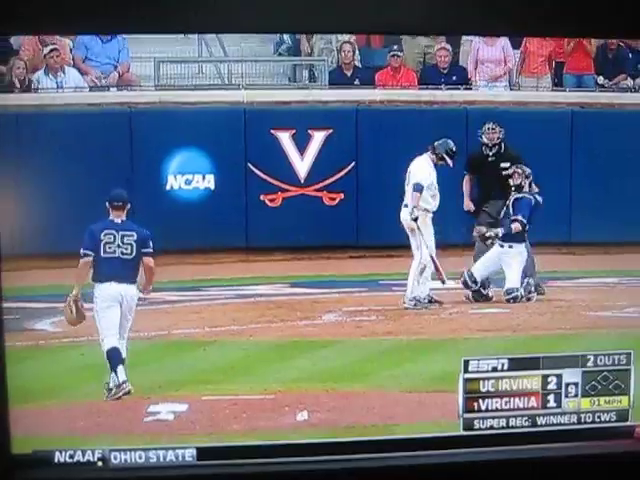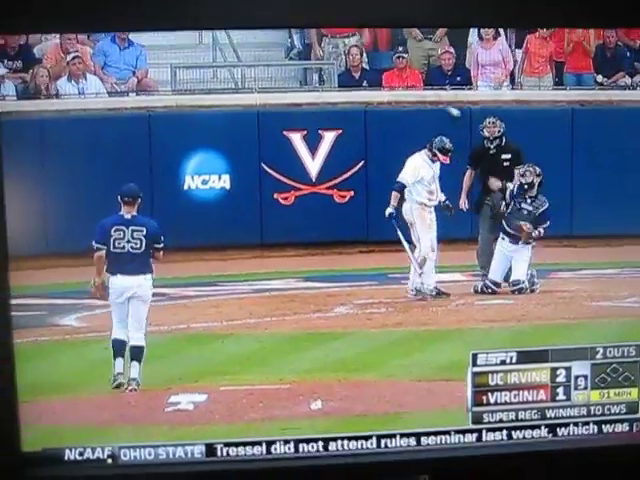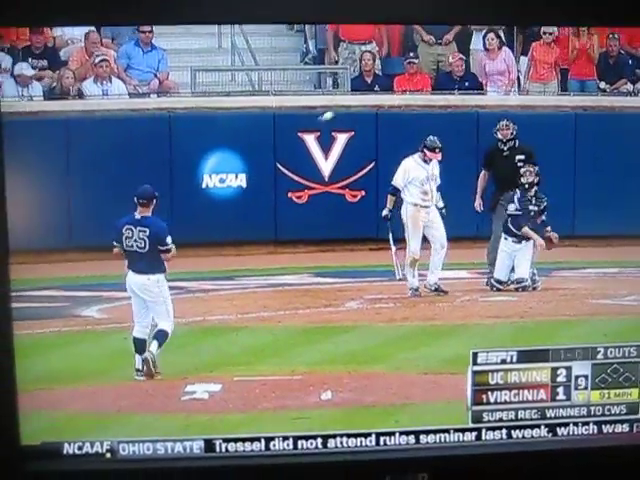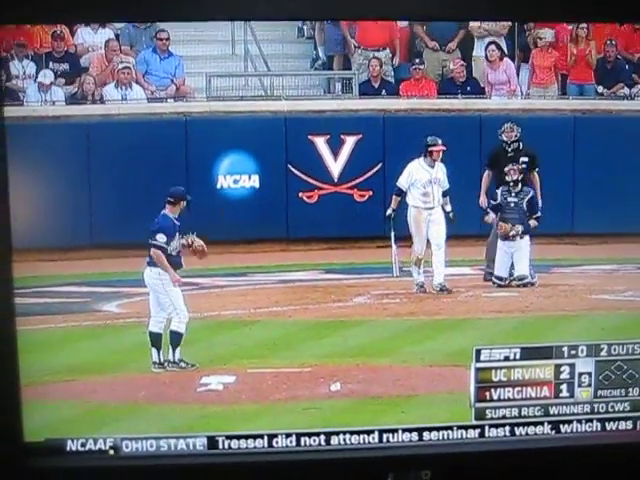
dt=0.4s
person 1, frame 1
left shoulder: (95, 230)
right shoulder: (140, 232)
left elbow: (85, 262)
right elbow: (149, 264)
left wrist: (76, 289)
right wrist: (147, 285)
left hip: (105, 289)
right hip: (130, 290)
left knee: (109, 338)
right knee: (121, 338)
left ankle: (121, 381)
right ankle: (114, 384)
person 1, frame 2
left shoulder: (106, 224)
right shoulder: (150, 225)
left elbow: (99, 255)
right elbow: (158, 255)
left wrist: (99, 276)
left hip: (117, 281)
right hip: (142, 281)
left knee: (119, 328)
right knee: (137, 331)
left ankle: (118, 372)
right ankle: (133, 377)
person 1, frame 3
left shoulder: (123, 223)
right shoulder: (159, 226)
left elbow: (116, 250)
right elbow: (168, 255)
right wrist: (171, 251)
left hip: (132, 278)
right hip: (152, 279)
left knee: (141, 323)
right knee: (166, 321)
left ankle: (140, 367)
right ankle: (150, 352)
person 1, frame 4
left shoulder: (168, 220)
right shoulder: (166, 224)
right elbow: (155, 251)
left wrist: (186, 242)
right wrist: (171, 273)
left hip: (157, 275)
right hip: (161, 275)
left knee: (158, 317)
right knee: (180, 315)
left ankle: (157, 360)
right ankle: (174, 360)
person 2, frame 1
left shoulder: (512, 157)
right shoulder: (476, 158)
right elbow: (468, 177)
right wrist: (467, 198)
right hip: (485, 206)
right knee: (482, 246)
left ankle: (532, 282)
right ankle: (483, 287)
person 2, frame 2
left shoulder: (513, 150)
right shoulder: (478, 151)
right elbow: (470, 173)
right wrist: (463, 195)
right hip: (487, 198)
right knee: (486, 237)
right ankle: (486, 275)
person 2, frame 3
left shoulder: (525, 151)
right shoulder: (492, 152)
right elbow: (484, 174)
right wrist: (478, 196)
right hip: (500, 198)
right knee: (498, 235)
right ankle: (494, 273)
person 2, frame 4
left shoulder: (528, 153)
right shoulder: (496, 153)
left elbow: (534, 175)
right elbow: (488, 174)
left wrist: (538, 196)
right wrist: (482, 194)
right knee: (497, 232)
right ankle: (490, 268)
person 3, frame 1
left shoulder: (425, 164)
right shoulder: (423, 165)
left elbow: (413, 187)
right elbow: (416, 188)
left wrist: (408, 209)
right wrist: (414, 210)
left hip: (422, 215)
right hip: (418, 215)
left knee: (428, 254)
right knee: (422, 255)
person 3, frame 2
left shoulder: (435, 162)
right shoulder: (416, 161)
right elbow: (400, 185)
left wrist: (444, 200)
right wrist: (392, 206)
left hip: (429, 209)
right hip: (415, 209)
left knee: (431, 248)
right knee: (423, 248)
left ankle: (431, 287)
right ankle: (414, 287)
person 3, frame 3
left shoulder: (434, 164)
right shoulder: (409, 164)
right elbow: (395, 188)
left wrist: (441, 205)
right wrist: (388, 209)
left hip: (431, 210)
right hip: (413, 210)
left knee: (441, 243)
right knee: (414, 250)
left ankle: (432, 282)
right ankle: (413, 286)
person 3, frame 4
left shoulder: (441, 168)
right shoulder: (414, 167)
right elbow: (400, 189)
left wrist: (449, 209)
right wrist: (392, 209)
left hip: (436, 212)
right hip: (417, 212)
left knee: (439, 246)
right knee: (419, 249)
left ankle: (439, 283)
right ankle: (419, 282)
person 4, frame 1
left shoulder: (526, 199)
right shoulder: (517, 195)
left elbow: (519, 225)
left wrist: (500, 232)
left hip: (515, 249)
right hip: (499, 248)
left knee: (511, 296)
right knee: (468, 280)
left ankle: (526, 287)
right ankle: (478, 292)
person 4, frame 2
left shoulder: (542, 203)
right shoulder: (516, 191)
left elbow: (543, 228)
left wrist: (536, 233)
left hip: (523, 246)
right hip: (505, 242)
left knee: (517, 287)
right knee: (489, 288)
left ankle: (531, 279)
person 4, frame 3
left shoulder: (541, 199)
right shoulder: (516, 196)
right elbow: (518, 223)
left wrist: (548, 231)
right wrist: (536, 237)
left hip: (526, 244)
right hip: (508, 241)
left knee: (522, 285)
right knee: (496, 286)
left ankle: (532, 275)
person 4, frame 4
left shoulder: (528, 194)
right shoulder: (500, 193)
left elbow: (536, 220)
right elbow: (488, 217)
left wrist: (521, 228)
right wrist: (490, 217)
left hip: (521, 240)
right hip: (504, 240)
left knee: (523, 281)
right knee: (499, 282)
left ankle: (527, 271)
